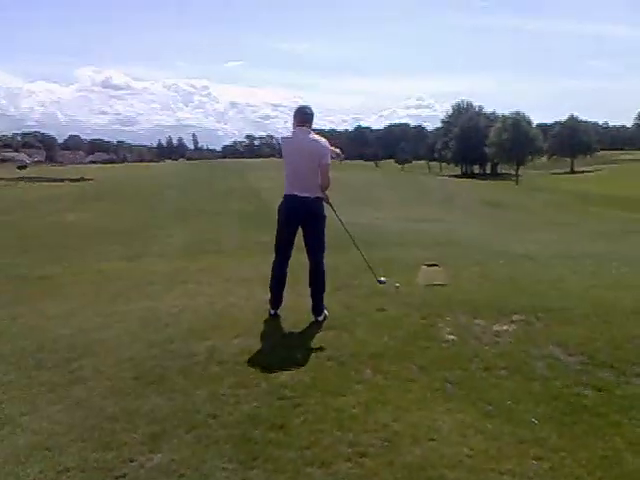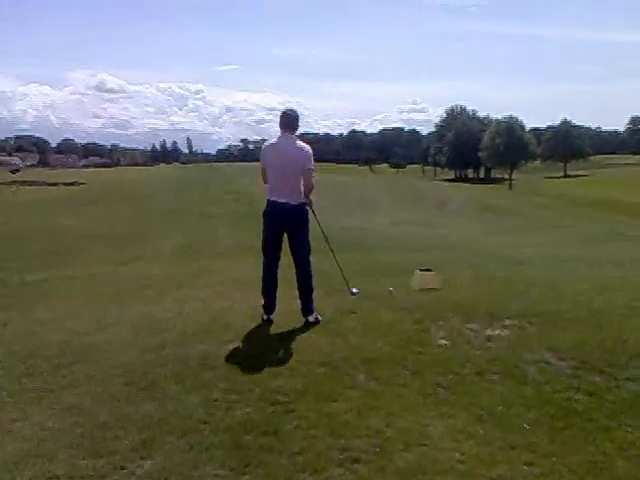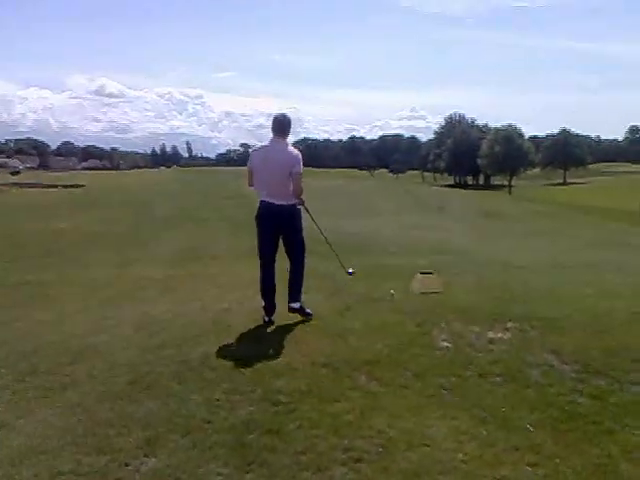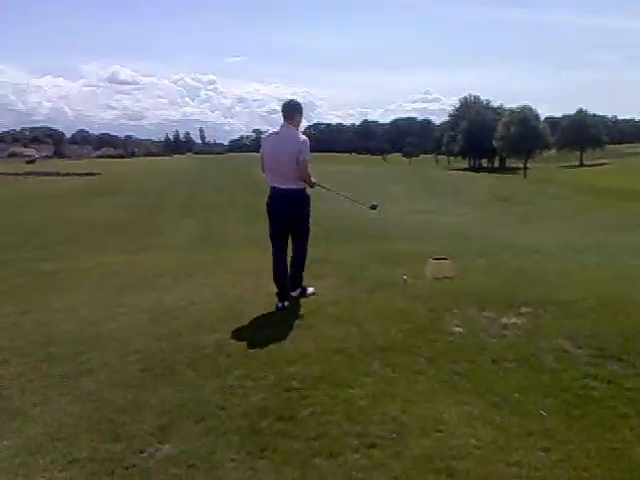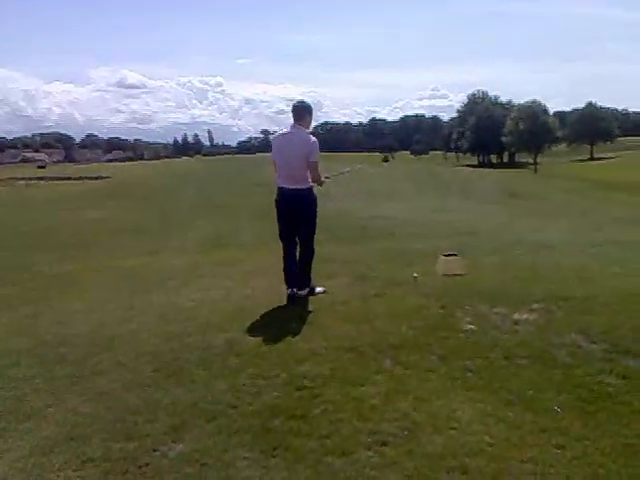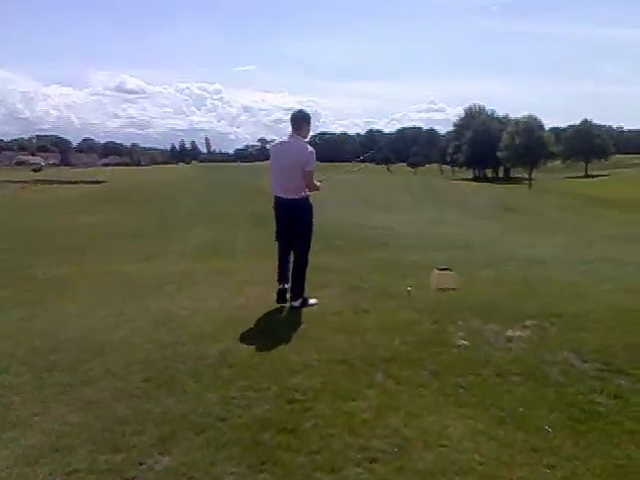
dt=0.2s
person 1, frame 1
left shoulder: (285, 141)
right shoulder: (321, 144)
right elbow: (325, 180)
right wrist: (323, 192)
left hip: (290, 204)
right hip: (313, 206)
left knee: (281, 256)
right knee: (316, 259)
left ankle: (275, 305)
right ankle: (318, 310)
person 1, frame 2
left shoulder: (267, 149)
right shoulder: (305, 150)
right elbow: (308, 185)
right wrist: (306, 197)
left hip: (273, 210)
right hip: (296, 211)
left knee: (270, 261)
right knee: (302, 262)
left ankle: (268, 310)
right ankle: (308, 312)
person 1, frame 3
left shoulder: (256, 152)
right shoulder: (293, 154)
left elbow: (251, 183)
right elbow: (297, 188)
right wrist: (299, 198)
left hip: (265, 210)
right hip: (288, 211)
left knee: (267, 262)
right knee: (296, 257)
left ankle: (269, 311)
right ankle: (295, 301)
person 1, frame 4
left shoulder: (267, 139)
right shoulder: (301, 140)
left elbow: (264, 169)
right elbow: (303, 174)
right wrist: (311, 182)
left hip: (276, 196)
right hip: (297, 197)
left knee: (278, 247)
right knee: (299, 245)
left ankle: (282, 297)
right ankle: (295, 287)
person 1, frame 5
left shoulder: (277, 139)
right shoulder: (310, 141)
left elbow: (276, 168)
right elbow: (315, 176)
right wrist: (320, 180)
left hip: (283, 195)
right hip: (303, 196)
left knee: (288, 243)
right knee: (306, 243)
left ankle: (291, 286)
right ankle: (303, 286)
person 1, frame 6
left shoulder: (275, 147)
right shoulder: (307, 151)
left elbow: (279, 175)
right elbow: (309, 184)
right wrist: (317, 186)
left hip: (280, 202)
right hip: (299, 205)
left knee: (284, 247)
right knee: (301, 251)
left ankle: (282, 284)
right ankle: (296, 297)
